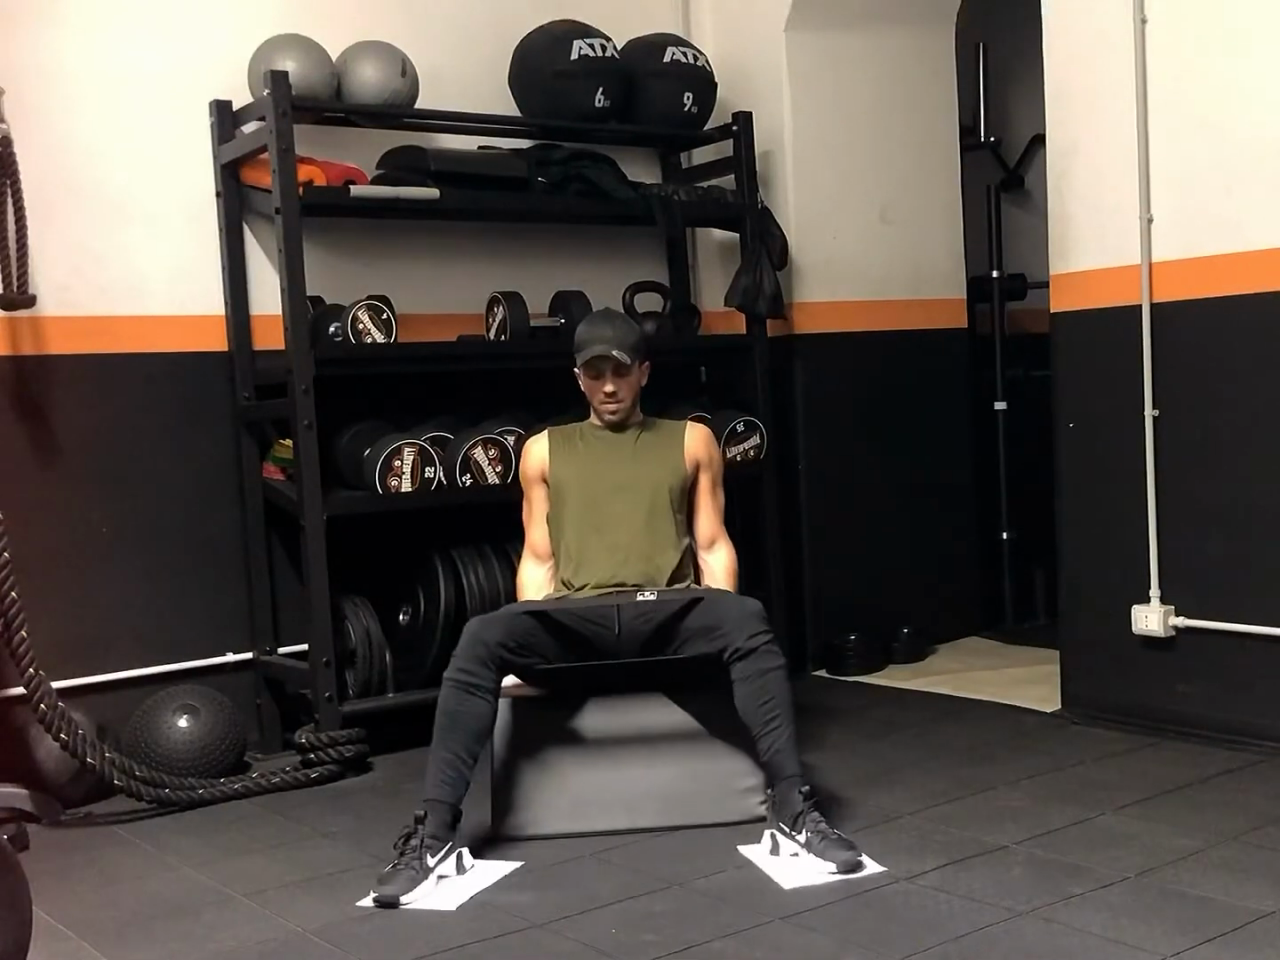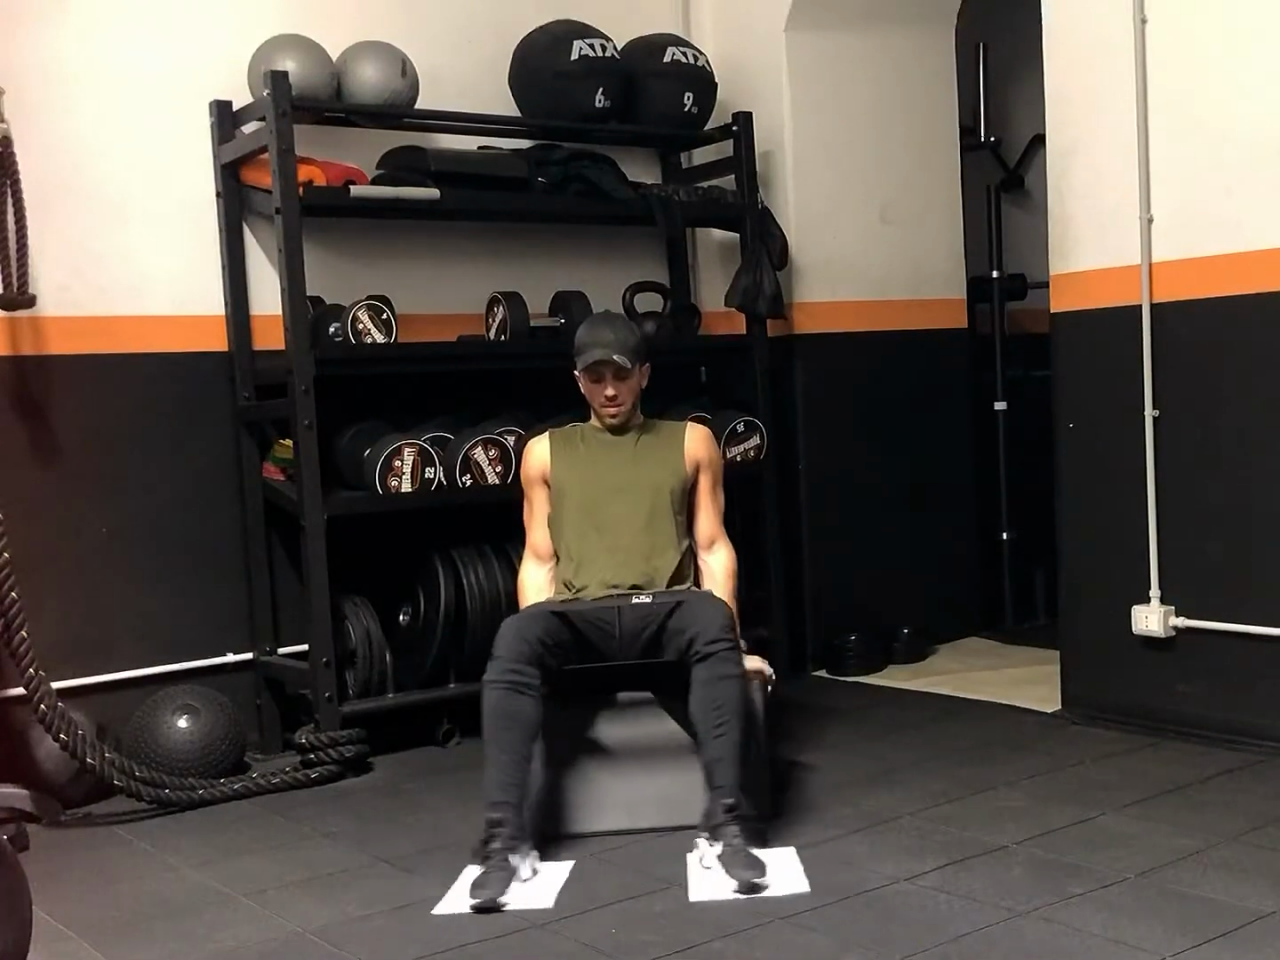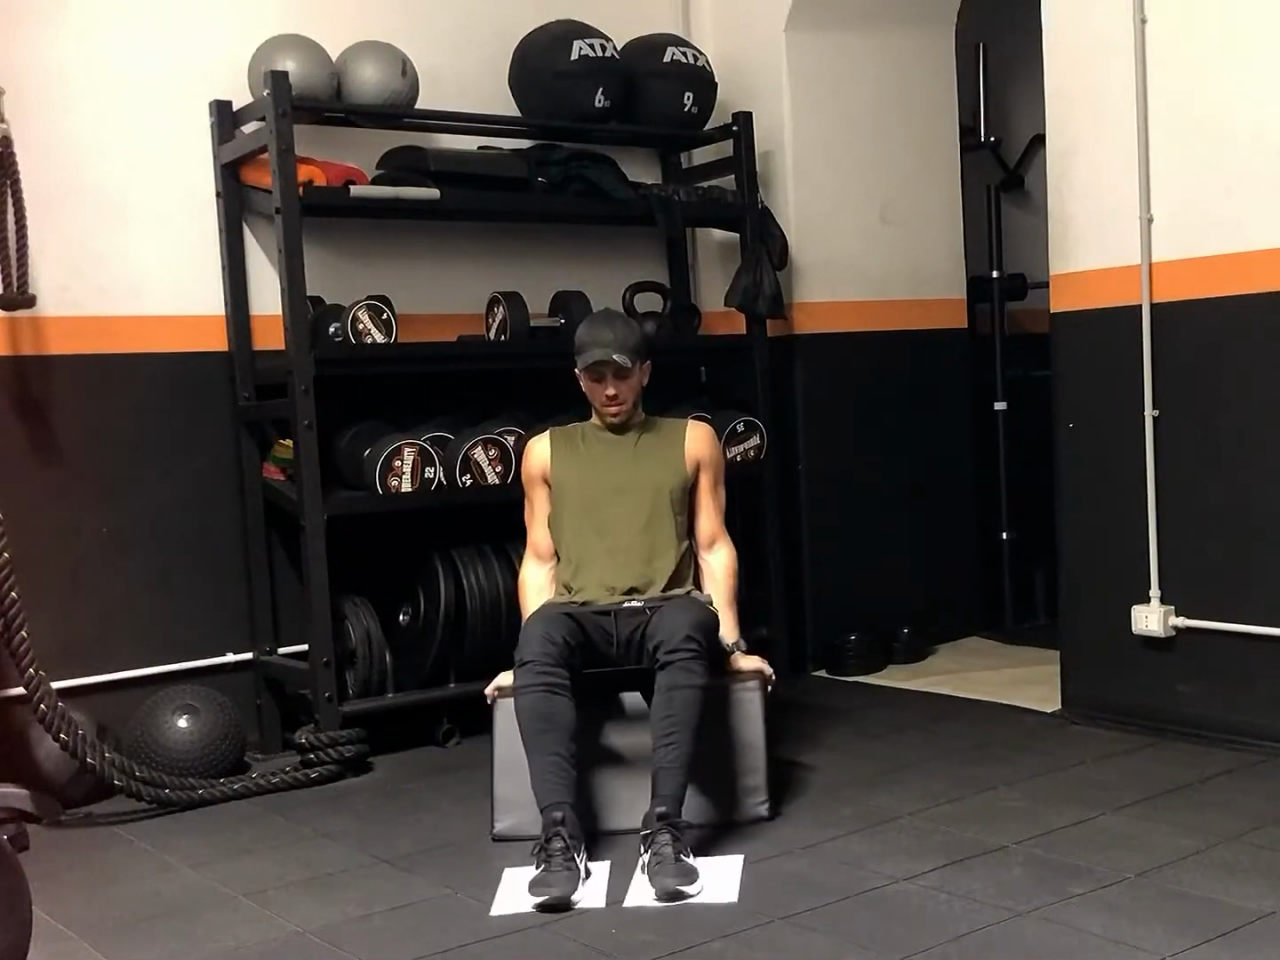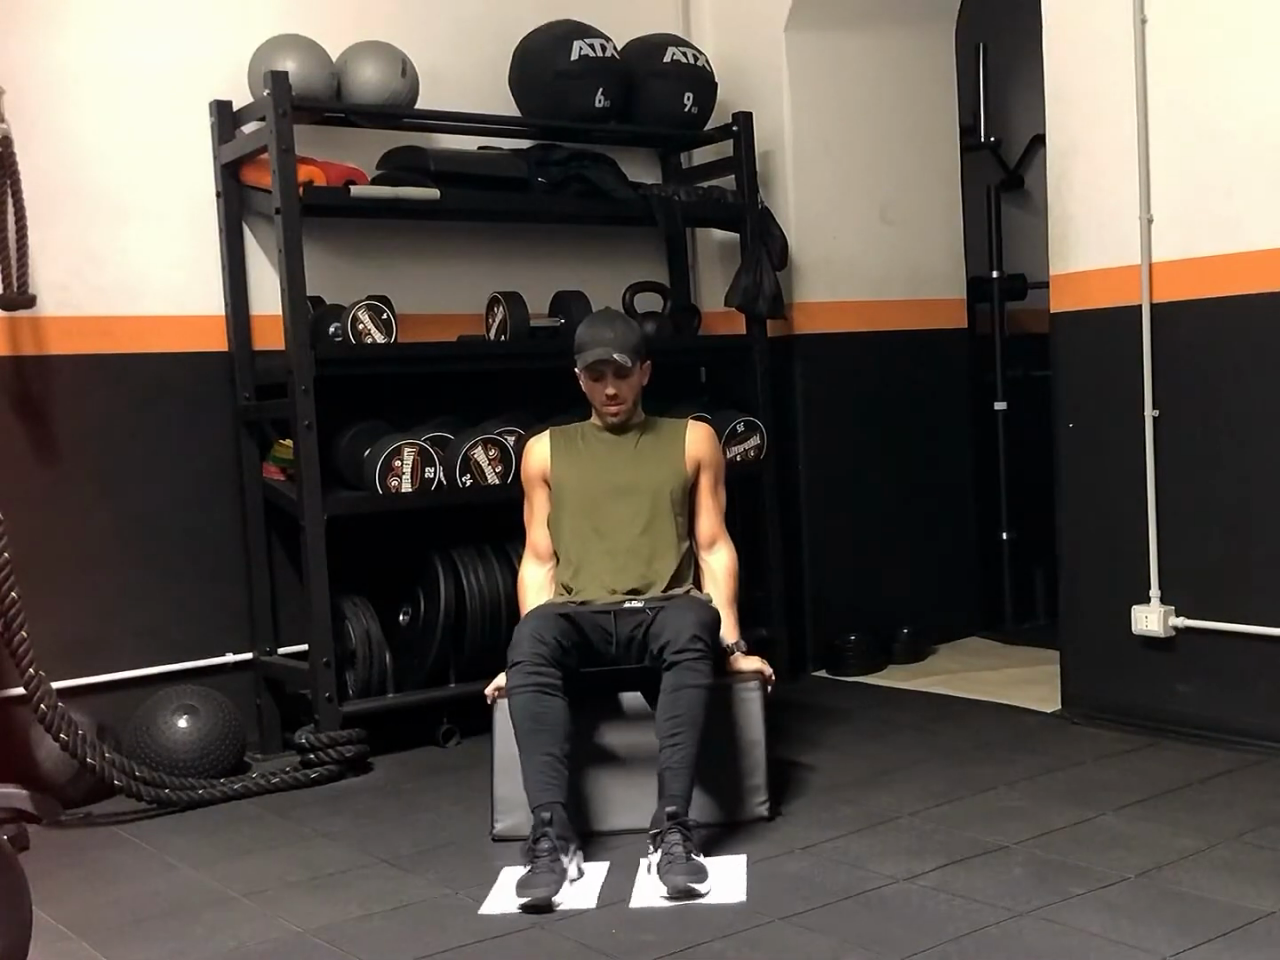
dt=0.4s
person 1, frame 1
left shoulder: (691, 440)
right shoulder: (544, 450)
left elbow: (712, 546)
right elbow: (538, 559)
left wrist: (725, 631)
right wrist: (528, 650)
left hip: (666, 609)
right hip: (578, 615)
left knee: (749, 621)
right knee: (479, 642)
left ankle: (792, 807)
right ankle: (433, 832)
person 1, frame 2
left shoulder: (691, 441)
right shoulder: (545, 451)
left elbow: (712, 548)
right elbow: (539, 561)
left wrist: (733, 638)
right wrist: (526, 652)
left hip: (665, 611)
right hip: (581, 616)
left knee: (710, 618)
right knee: (514, 637)
left ankle: (725, 817)
right ankle: (506, 836)
person 1, frame 3
left shoulder: (693, 439)
right shoulder: (546, 450)
left elbow: (714, 547)
right elbow: (540, 560)
left wrist: (732, 640)
right wrist: (531, 652)
left hip: (665, 614)
right hip: (582, 618)
left knee: (686, 631)
right knee: (540, 642)
left ankle: (663, 827)
right ankle: (560, 834)
person 1, frame 4
left shoulder: (693, 440)
right shoulder: (545, 451)
left elbow: (714, 548)
right elbow: (539, 561)
left wrist: (731, 642)
right wrist: (540, 652)
left hip: (665, 613)
right hip: (582, 619)
left knee: (693, 627)
right knee: (529, 637)
left ankle: (671, 826)
right ankle: (552, 834)
